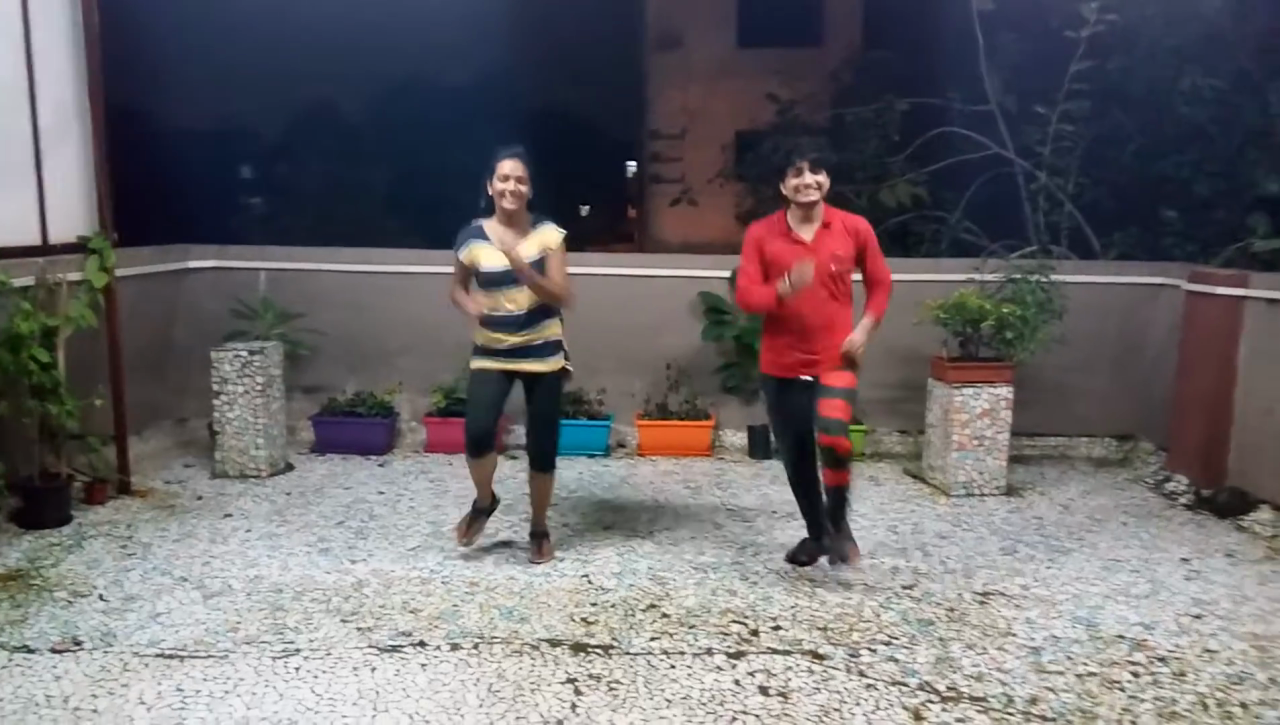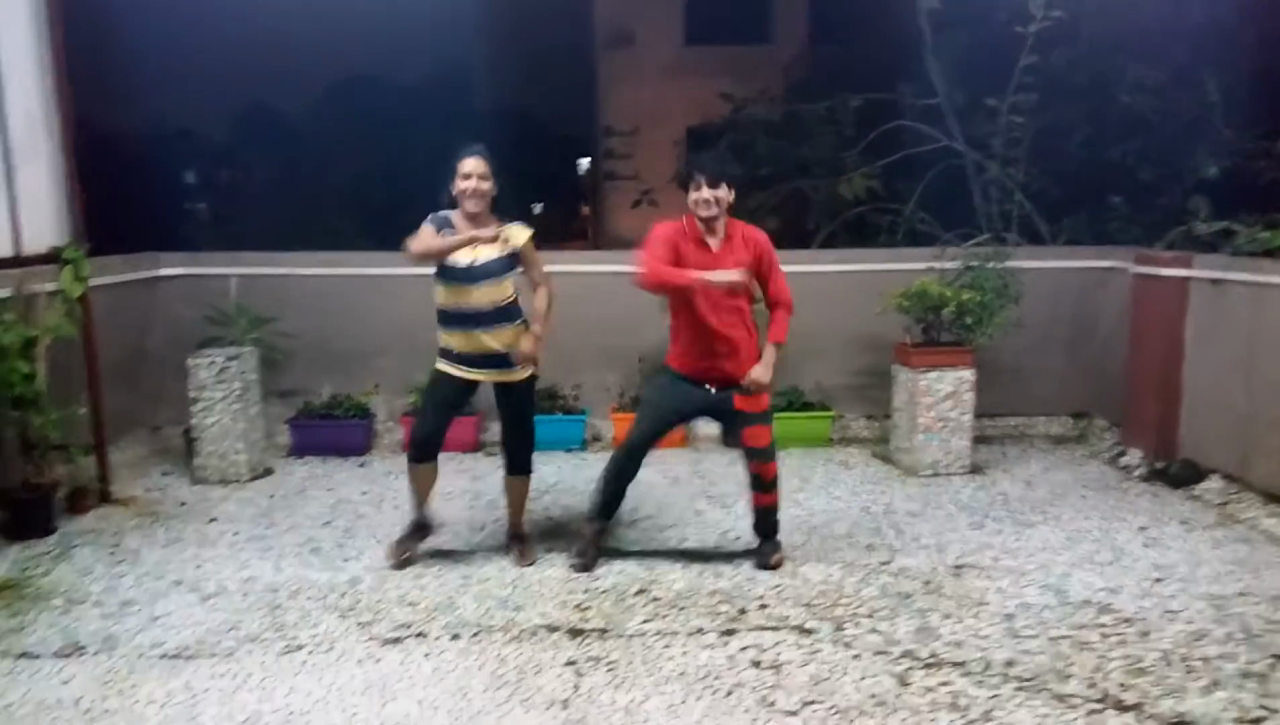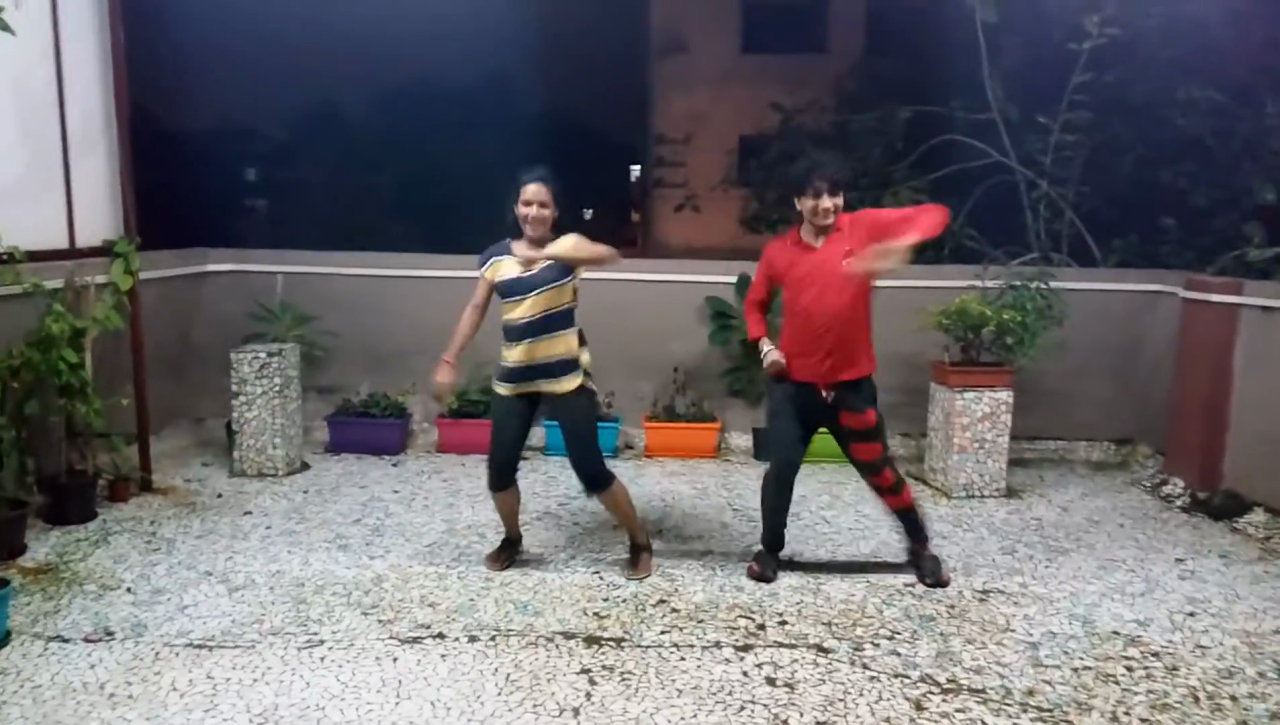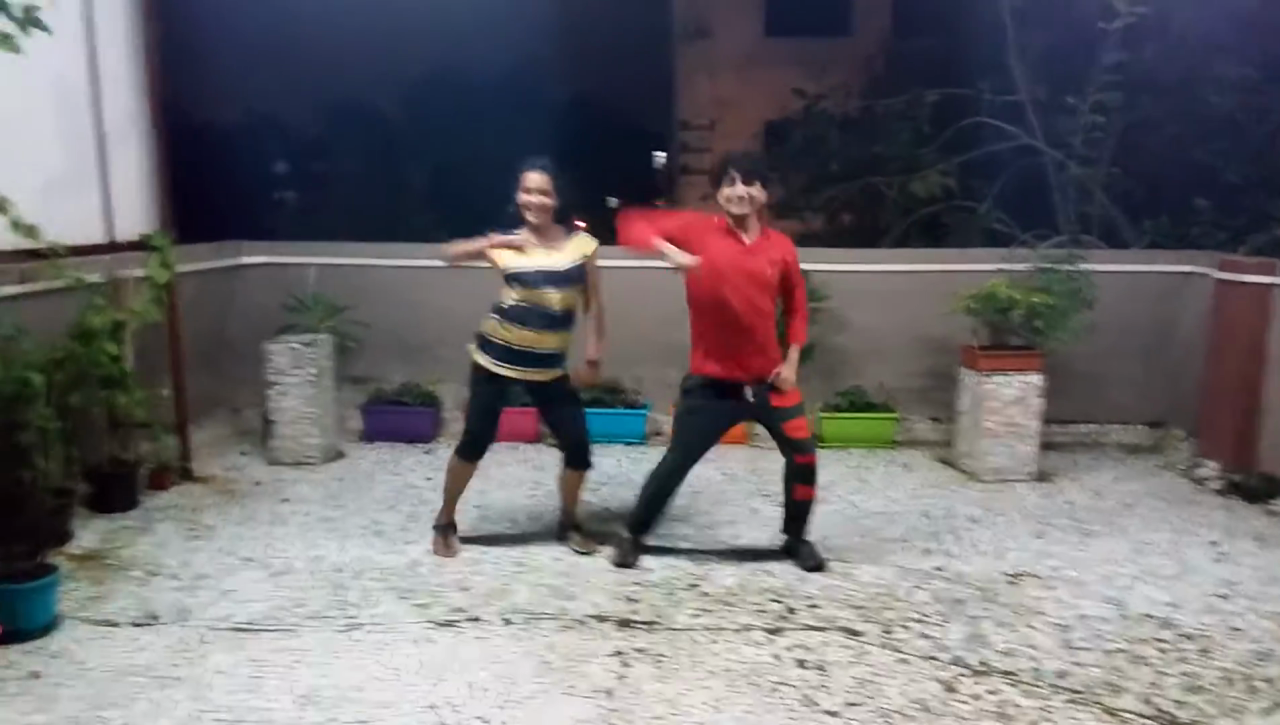
dt=1s
person 1, frame 1
left shoulder: (855, 228)
right shoulder: (761, 234)
left elbow: (880, 281)
right elbow: (746, 296)
left wrist: (865, 327)
right wrist: (784, 288)
left hip: (835, 361)
right hip: (781, 368)
left knee: (834, 439)
right knee: (796, 457)
left ankle: (836, 527)
right ankle: (817, 532)
person 1, frame 2
left shoulder: (754, 240)
right shoulder: (669, 233)
left elbow: (781, 304)
right elbow: (649, 275)
left wrist: (768, 359)
right wrist: (708, 278)
left hip: (739, 377)
right hip: (682, 374)
left knee: (762, 463)
right knee: (632, 448)
left ankle: (767, 538)
right ankle: (597, 525)
person 1, frame 3
left shoulder: (865, 226)
right shoulder: (780, 250)
left elbow: (934, 214)
right elbow: (755, 303)
left wrist: (903, 244)
right wrist: (763, 344)
left hip: (850, 380)
right hip: (792, 382)
left knee: (879, 471)
right knee: (781, 469)
left ankle: (919, 546)
right ankle: (769, 550)
person 1, frame 4
left shoulder: (781, 248)
right shoulder: (696, 229)
left elbow: (796, 307)
right elbow: (630, 225)
left wrist: (791, 361)
right wrist: (667, 250)
left hip: (769, 378)
right hip: (712, 382)
left knee: (803, 455)
right knee: (676, 461)
left ankle: (796, 537)
right ankle: (632, 534)
person 2, frame 1
left shoulder: (548, 233)
right shoulder: (471, 237)
left elbow: (561, 293)
right elbow: (459, 287)
left wrist: (519, 263)
right wrist: (469, 302)
left hip: (542, 352)
right hip: (492, 352)
left knee: (543, 446)
right knee: (478, 431)
left ankle: (539, 529)
right ankle: (484, 499)
person 2, frame 2
left shoulder: (514, 232)
right shoulder: (440, 224)
left elbow: (541, 285)
right elbow: (415, 250)
left wrist: (534, 334)
right wrist: (470, 237)
left hip: (508, 358)
right hip: (456, 358)
left knee: (519, 448)
right knee: (422, 439)
left ankle: (516, 532)
right ankle: (419, 522)
person 2, frame 3
left shoulder: (566, 243)
right shoulder: (496, 257)
left elbow: (608, 255)
right elbow: (474, 310)
left wrist: (548, 255)
right wrist: (448, 361)
left hip: (567, 374)
right hip: (516, 378)
left knee: (589, 469)
right knee: (499, 468)
left ankle: (640, 543)
right ankle: (512, 539)
person 2, frame 4
left shoulder: (581, 243)
right shoulder: (505, 240)
left elbow: (593, 304)
right elbow: (452, 254)
left wrist: (591, 356)
right wrist: (498, 242)
left hip: (550, 363)
right hip: (498, 355)
left knee: (578, 445)
right knee: (474, 440)
left ankle: (569, 523)
right ankle: (445, 522)
